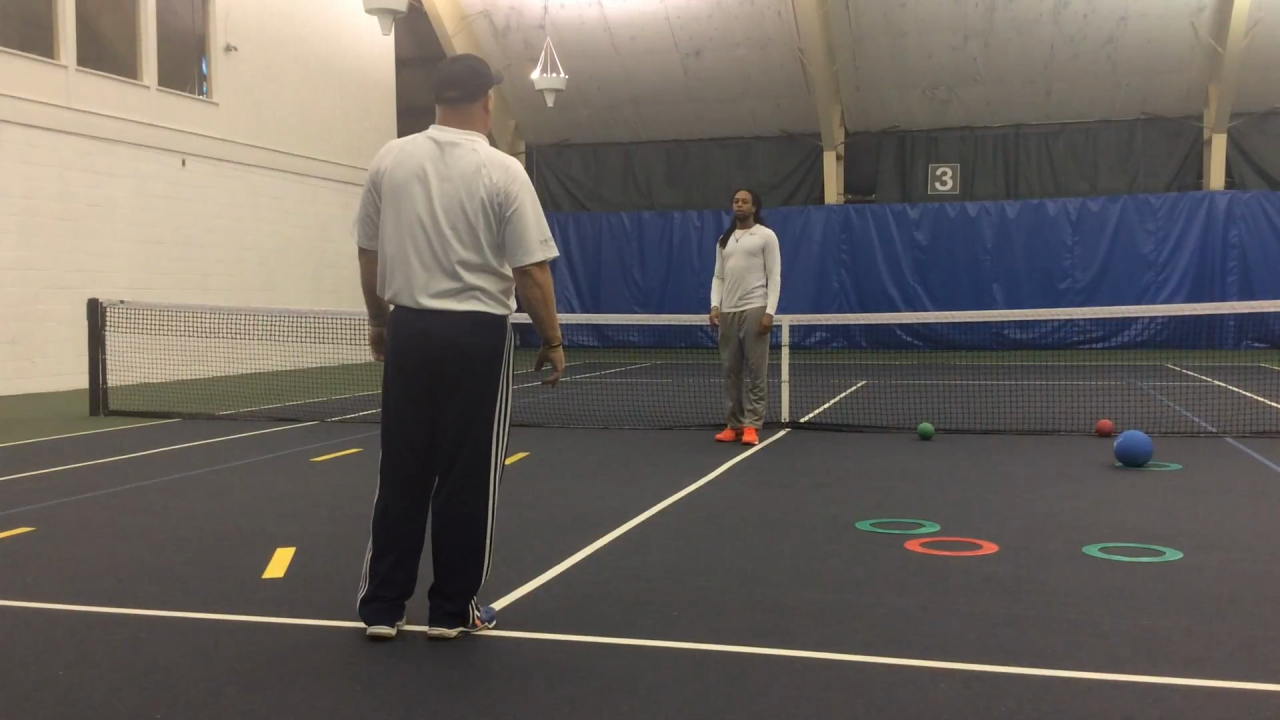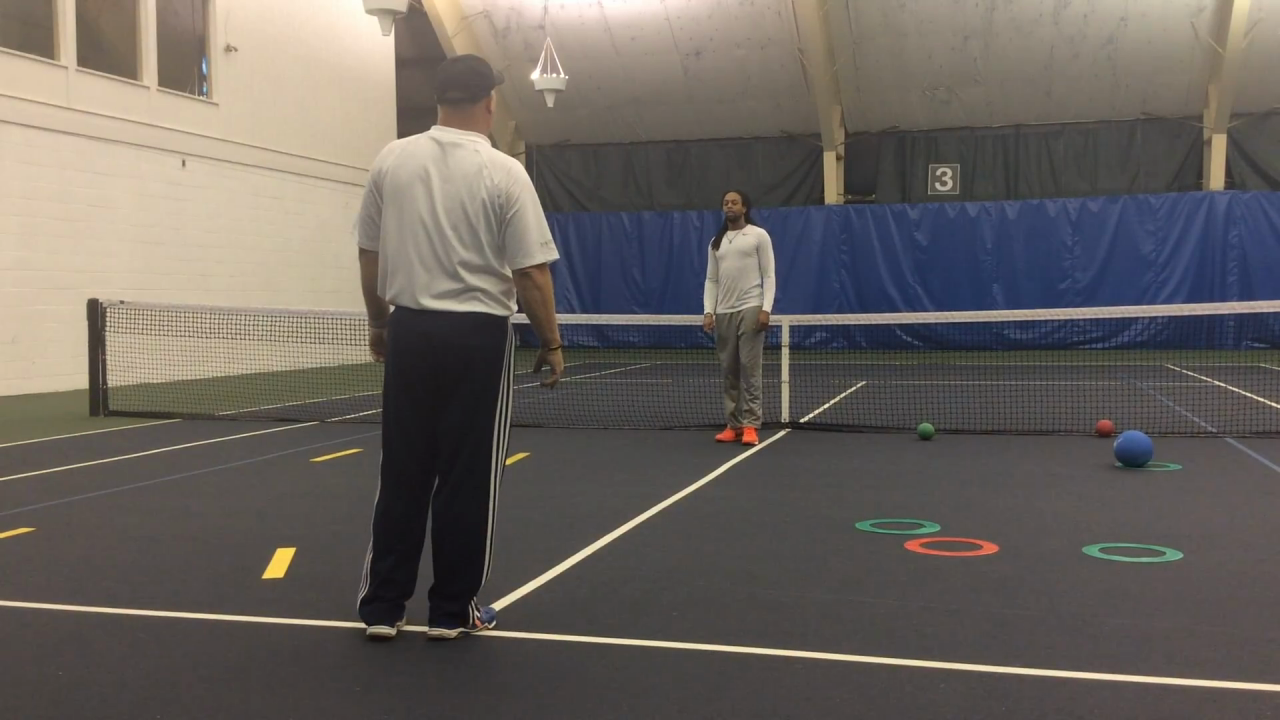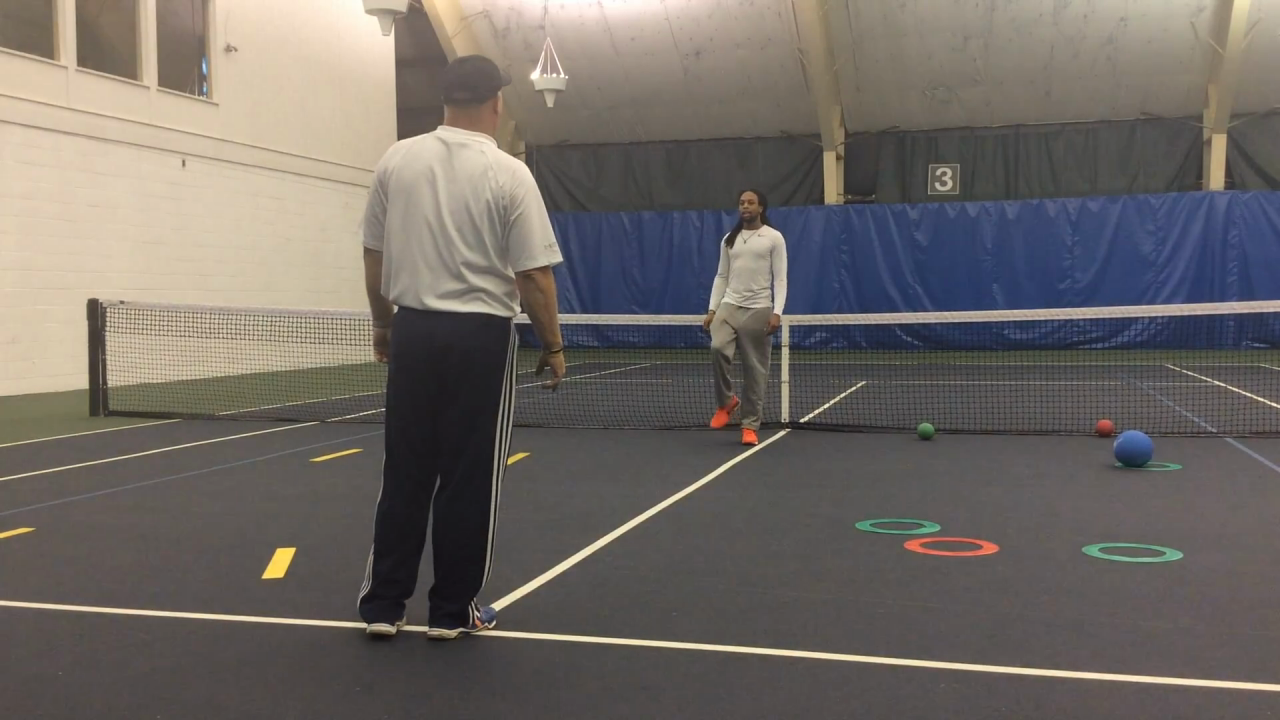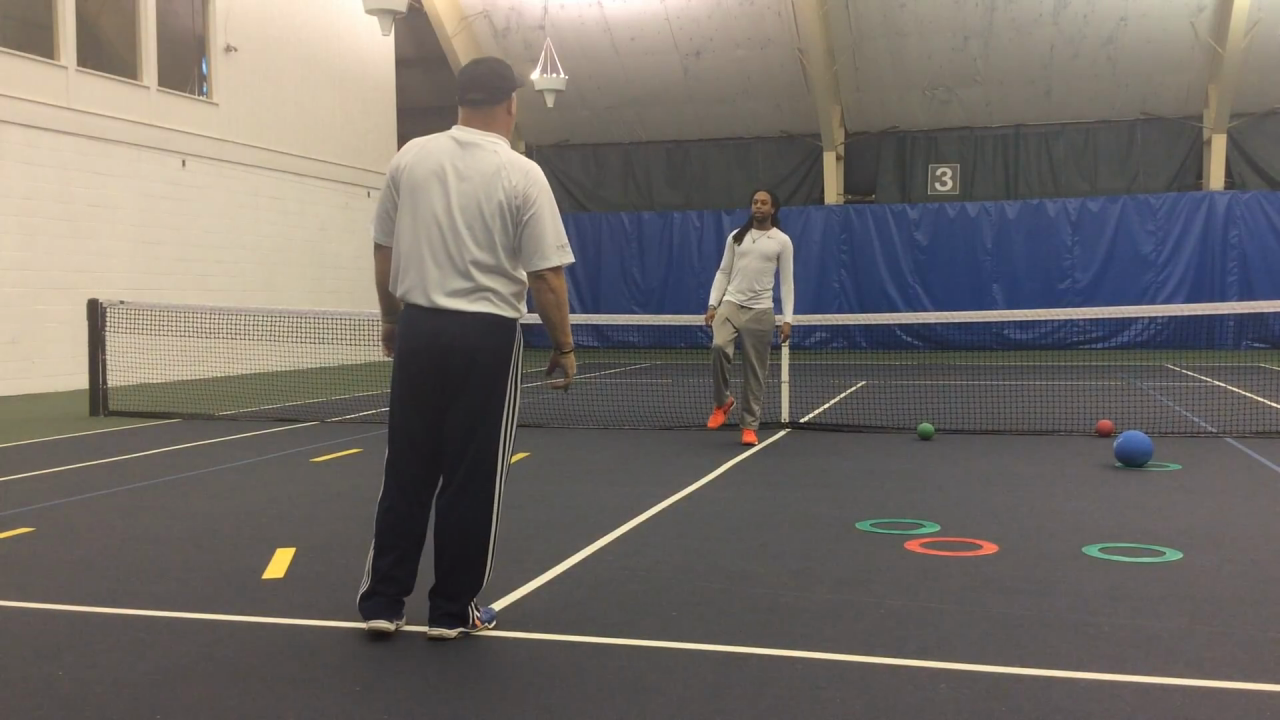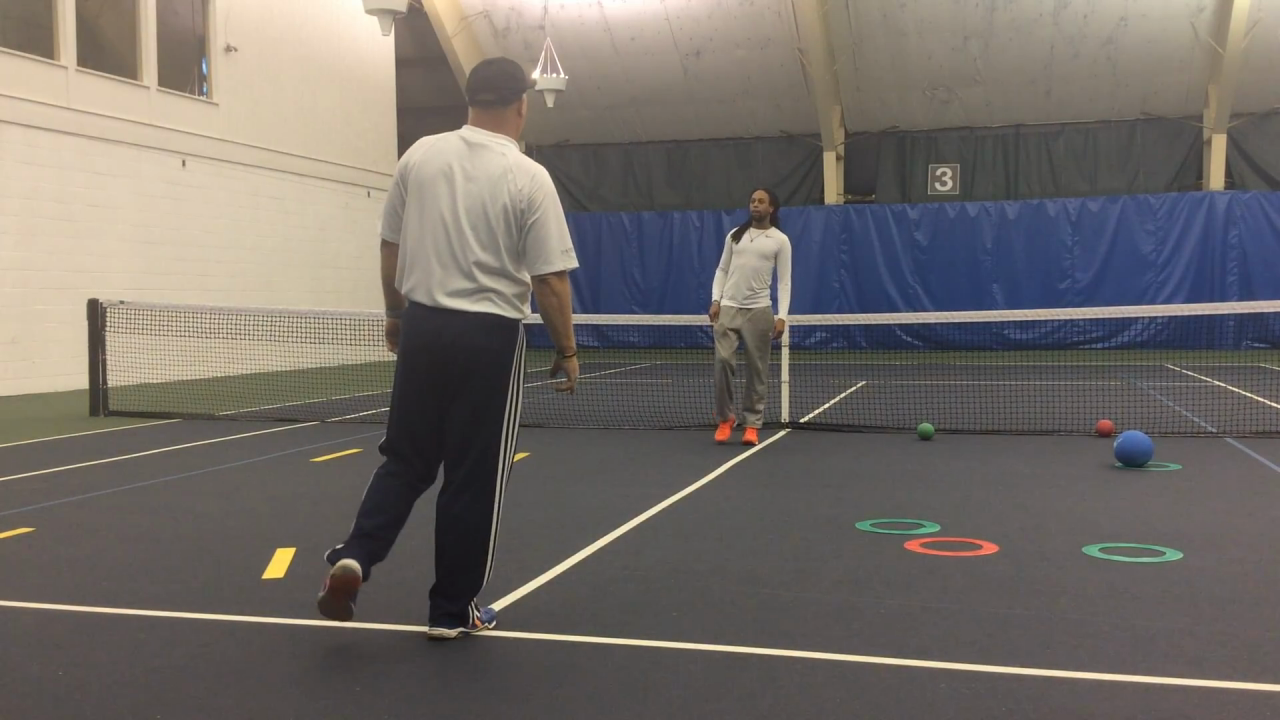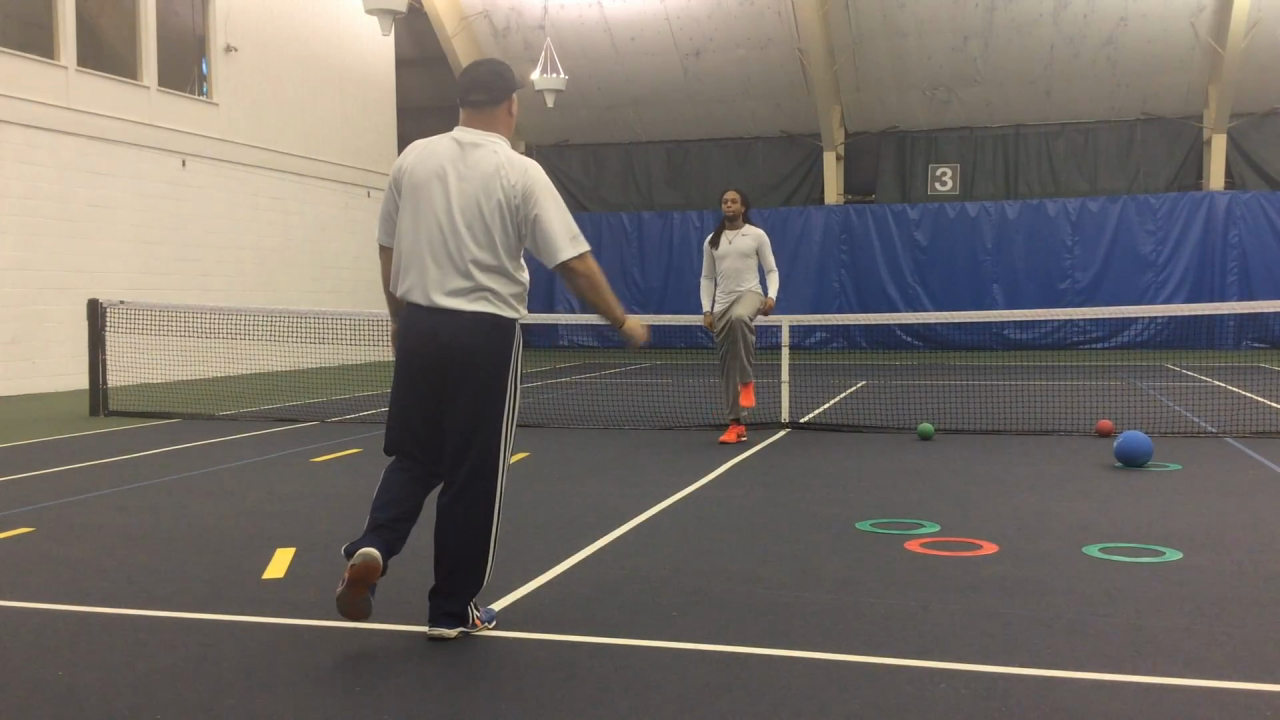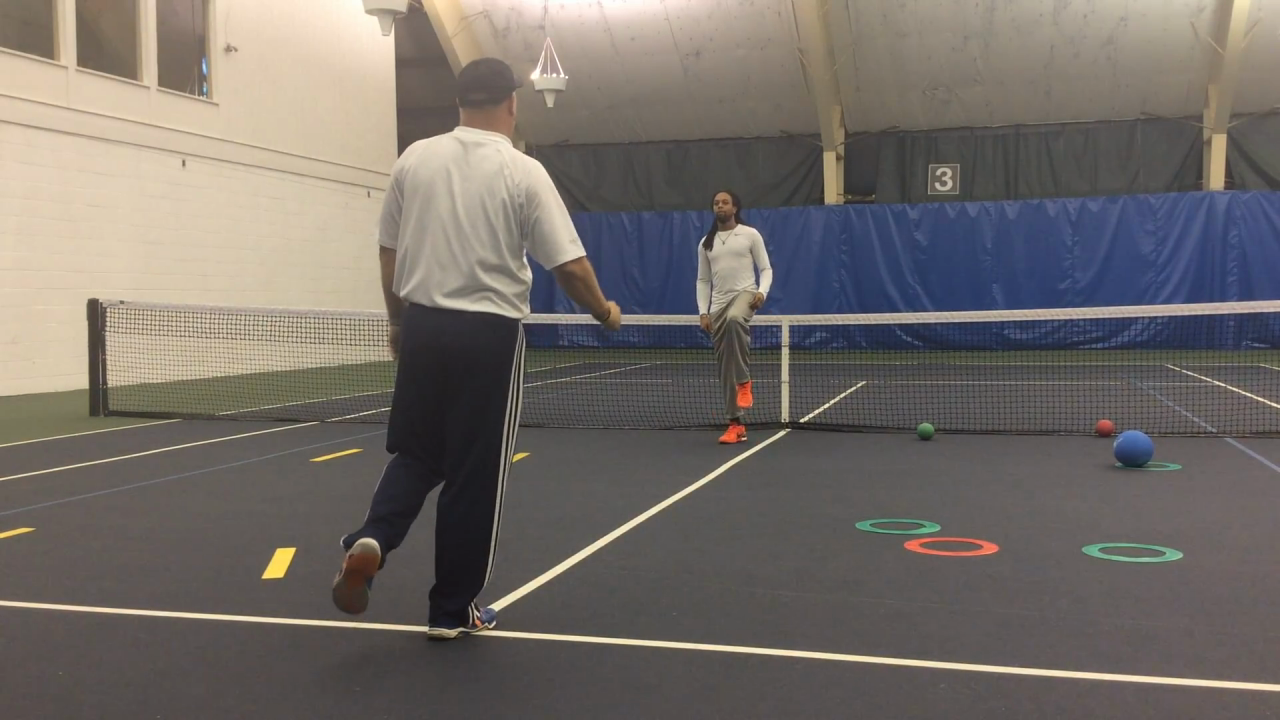
dt=0.7s
person 1, frame 1
left shoulder: (389, 160)
right shoulder: (502, 171)
left elbow: (369, 254)
right elbow: (531, 271)
left wrist: (378, 319)
right wrist: (552, 340)
left hip: (409, 331)
right hip: (477, 335)
left knee: (401, 473)
right knee: (465, 478)
left ankle: (382, 605)
right ankle: (452, 609)
person 1, frame 2
left shoulder: (391, 159)
right shoulder: (504, 171)
left elbow: (370, 254)
right elbow: (531, 272)
left wrist: (378, 321)
right wrist: (551, 342)
left hip: (409, 332)
right hip: (477, 336)
left knee: (402, 474)
right knee: (466, 479)
left ankle: (383, 606)
right ankle: (452, 610)
person 1, frame 3
left shoulder: (397, 159)
right shoulder: (508, 173)
left elbow: (374, 255)
right elbow: (534, 275)
left wrist: (382, 322)
right wrist: (553, 345)
left hip: (413, 332)
right hip: (480, 337)
left knee: (404, 474)
right knee: (468, 480)
left ankle: (383, 603)
right ankle: (452, 609)
person 1, frame 4
left shoulder: (409, 157)
right shoulder: (521, 174)
left elbow: (383, 251)
right elbow: (546, 275)
left wrist: (390, 319)
right wrist: (563, 346)
left hip: (418, 330)
right hip: (486, 337)
left knee: (406, 474)
right knee: (470, 480)
left ankle: (381, 600)
right ankle: (452, 610)
person 1, frame 5
left shoulder: (419, 155)
right shoulder: (528, 177)
left elbow: (390, 248)
right elbow: (550, 280)
left wrist: (395, 314)
right wrist: (567, 350)
left hip: (422, 327)
right hip: (489, 337)
left knee: (405, 461)
right knee: (473, 479)
left ankle: (354, 557)
right ankle: (452, 609)
person 1, frame 6
left shoulder: (412, 158)
right shoulder: (520, 172)
left elbow: (388, 252)
right elbow: (574, 263)
left wrist: (400, 318)
right wrist: (622, 320)
left hip: (420, 327)
right hip: (484, 334)
left knee: (412, 458)
right knee: (473, 478)
left ankle: (371, 548)
right ankle: (452, 609)
person 1, frame 7
left shoulder: (414, 158)
right shoulder: (523, 172)
left elbow: (389, 253)
right elbow: (570, 267)
left wrist: (397, 321)
right wrist: (605, 312)
left hip: (423, 327)
right hip: (489, 335)
left knee: (415, 455)
right knee: (474, 477)
left ankle: (370, 540)
right ankle: (452, 609)
person 2, frame 1
left shoulder: (766, 236)
right shoulder: (724, 240)
left elbow: (774, 277)
right elbow: (718, 277)
left wrist: (769, 312)
right wrist: (715, 306)
left hip: (754, 310)
right hip: (727, 312)
left knee: (755, 371)
right knee: (730, 371)
left ankle: (752, 426)
right ankle: (734, 425)
person 2, frame 2
left shoulder: (759, 235)
right shoulder: (716, 242)
left elbow: (768, 276)
right elbow: (711, 280)
left wrist: (766, 309)
right wrist: (708, 312)
left hip: (751, 309)
right hip: (724, 313)
left knee: (750, 368)
right knee: (729, 372)
left ankle: (751, 425)
right ankle: (734, 425)
person 2, frame 3
left shoulder: (774, 238)
right shoulder: (729, 239)
left elbow: (780, 279)
right elbow: (721, 277)
left wrist: (777, 312)
right wrist: (712, 309)
left hip: (759, 310)
right hip: (730, 305)
left knee: (755, 370)
right knee: (718, 349)
left ankle: (750, 426)
right ankle: (726, 401)
person 2, frame 4
left shoulder: (782, 241)
right shoulder: (736, 237)
left elbow: (787, 282)
right elbow: (723, 273)
left wrist: (787, 319)
right wrist: (712, 304)
left hip: (761, 311)
right hip: (731, 304)
left knee: (755, 371)
right knee: (719, 346)
left ankle: (750, 427)
right ankle: (722, 402)
person 2, frame 5
left shoulder: (780, 240)
right shoulder: (735, 235)
left elbow: (784, 281)
right elbow: (722, 270)
left wrist: (781, 316)
right wrist: (715, 300)
left hip: (759, 310)
right hip: (729, 307)
left knee: (757, 368)
right knee: (723, 360)
left ankle: (752, 426)
right ankle: (725, 419)
person 2, frame 6
left shoulder: (757, 235)
right shoulder: (712, 241)
left elbow: (772, 270)
right elbow: (707, 278)
left wrist: (771, 296)
right wrist: (707, 311)
left hip: (749, 295)
right hip: (722, 306)
left knee: (740, 318)
right knee: (727, 366)
left ankle: (747, 381)
right ankle: (736, 424)
person 2, frame 7
left shoulder: (751, 235)
right shoulder: (706, 242)
left elbow: (766, 269)
right elbow: (703, 280)
left wrist: (762, 292)
right wrist: (703, 313)
left hip: (745, 294)
right hip: (718, 307)
left knee: (735, 319)
right knee: (725, 367)
left ankle: (744, 381)
right ankle: (736, 424)
